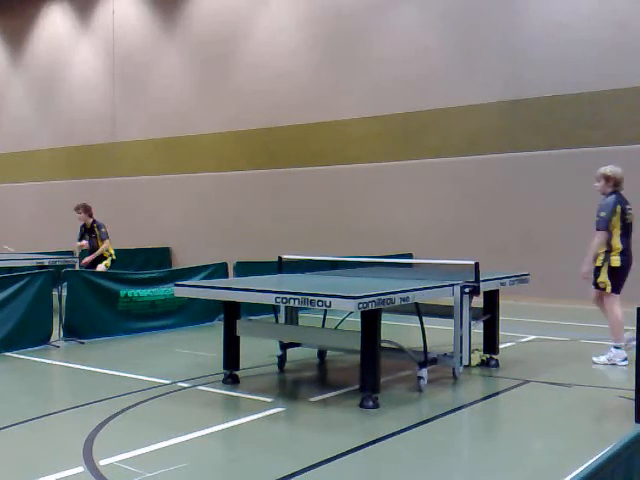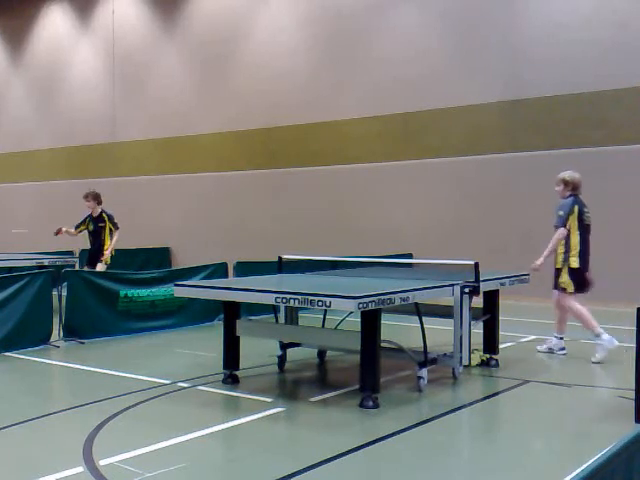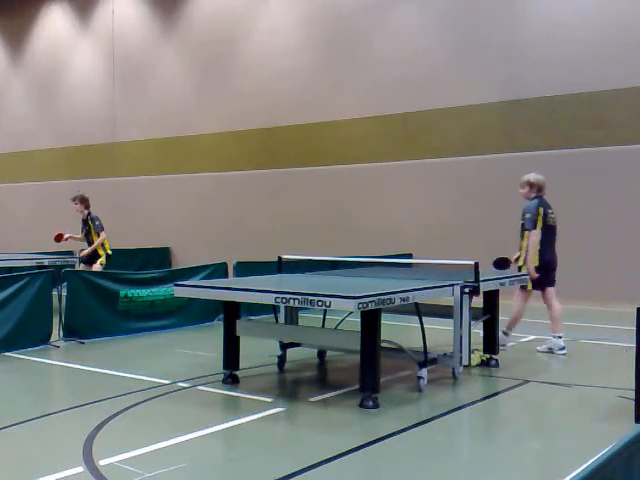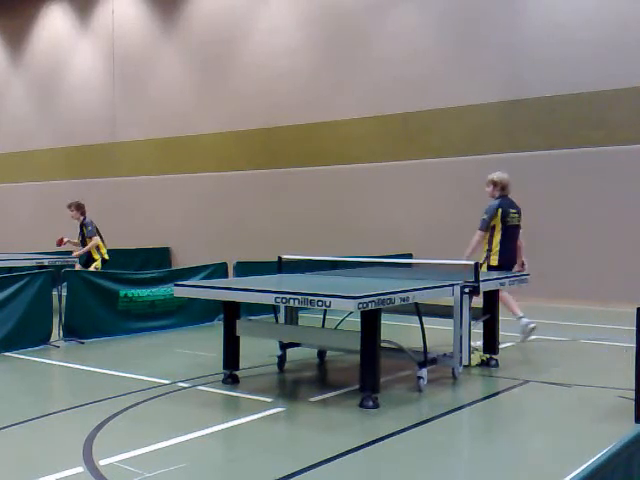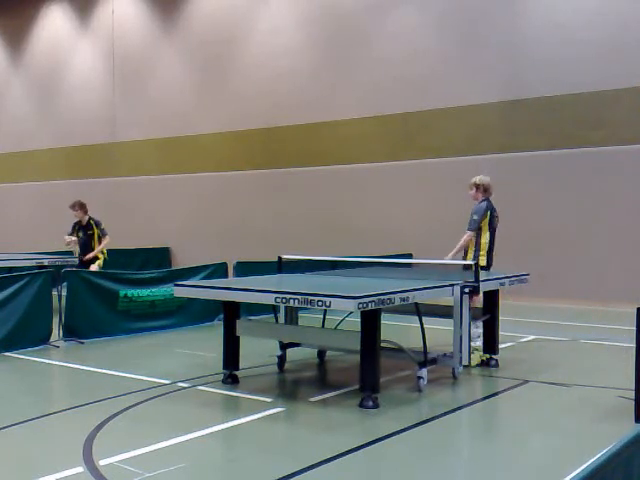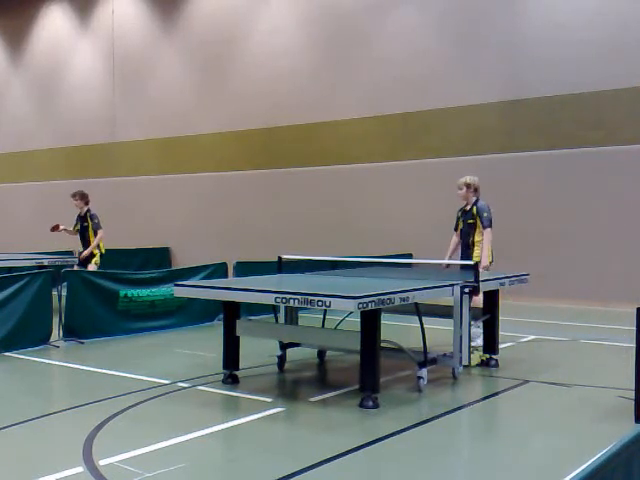
dt=0.4s
person 1, frame 1
left shoulder: (609, 203)
right shoulder: (622, 202)
left elbow: (601, 235)
left wrist: (587, 262)
left hip: (611, 261)
right hip: (620, 260)
left knee: (611, 303)
right knee: (598, 298)
left ankle: (619, 351)
right ankle: (624, 337)
person 1, frame 2
left shoulder: (567, 204)
right shoulder: (582, 206)
left elbow: (561, 233)
left wrist: (543, 258)
right wrist: (586, 267)
left hip: (570, 261)
right hip: (580, 261)
left knee: (569, 303)
right knee: (561, 300)
left ankle: (604, 338)
right ankle: (558, 342)
person 1, frame 3
left shoulder: (531, 206)
right shoulder: (547, 207)
left elbow: (532, 236)
left wrist: (529, 263)
right wrist: (520, 254)
left hip: (535, 260)
right hip: (549, 259)
left knee: (521, 298)
right knee: (550, 298)
left ankle: (504, 336)
right ankle: (558, 341)
person 1, frame 4
left shoulder: (494, 206)
right shoulder: (515, 207)
left elbow: (481, 234)
right elbow: (517, 236)
left wrist: (466, 257)
right wrist: (521, 258)
left hip: (495, 258)
right hip: (510, 258)
right knee: (499, 293)
right ankle: (523, 320)
person 1, frame 5
left shoulder: (481, 208)
right shoulder: (491, 208)
left elbow: (470, 235)
left wrist: (451, 255)
left hip: (478, 259)
right hip: (484, 258)
left knee: (478, 296)
right knee: (470, 294)
right ankle: (476, 331)
person 1, frame 6
left shoulder: (481, 207)
right shoulder: (462, 211)
left elbow: (487, 233)
right elbow: (457, 236)
left wrist: (485, 258)
right wrist: (447, 257)
left hip: (478, 258)
right hip: (466, 258)
left knee: (475, 293)
right ankle: (475, 327)
